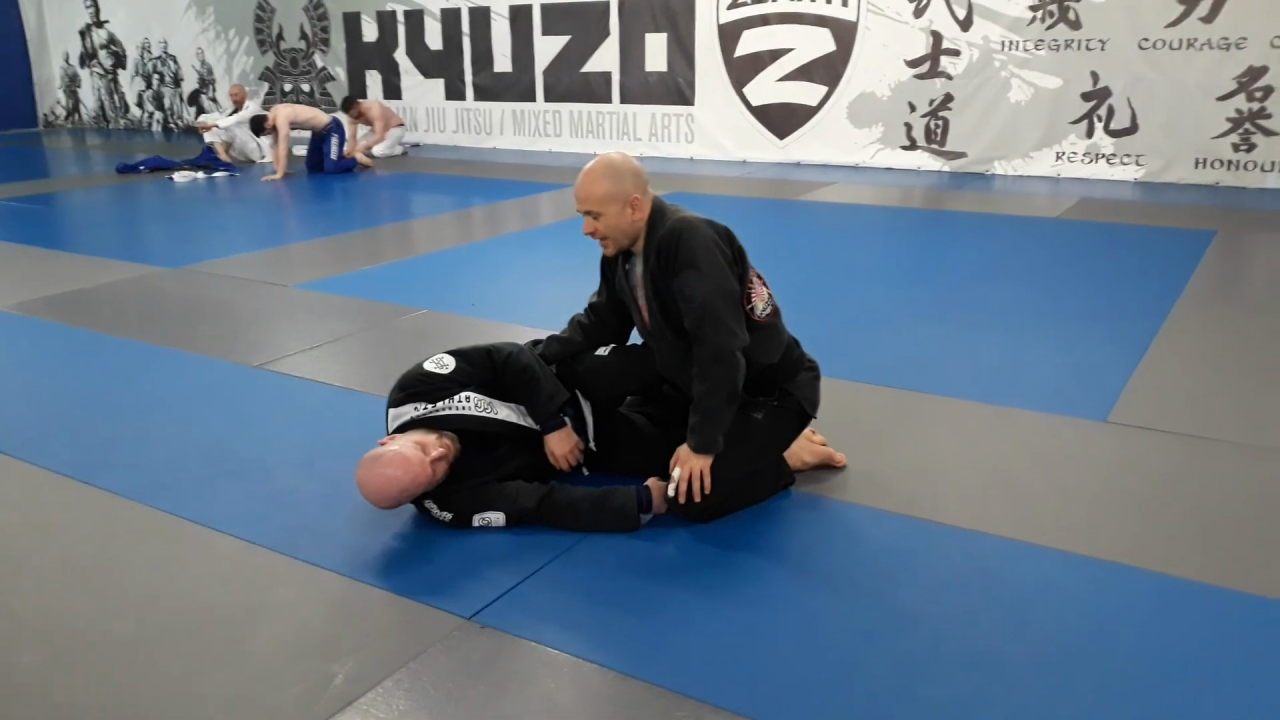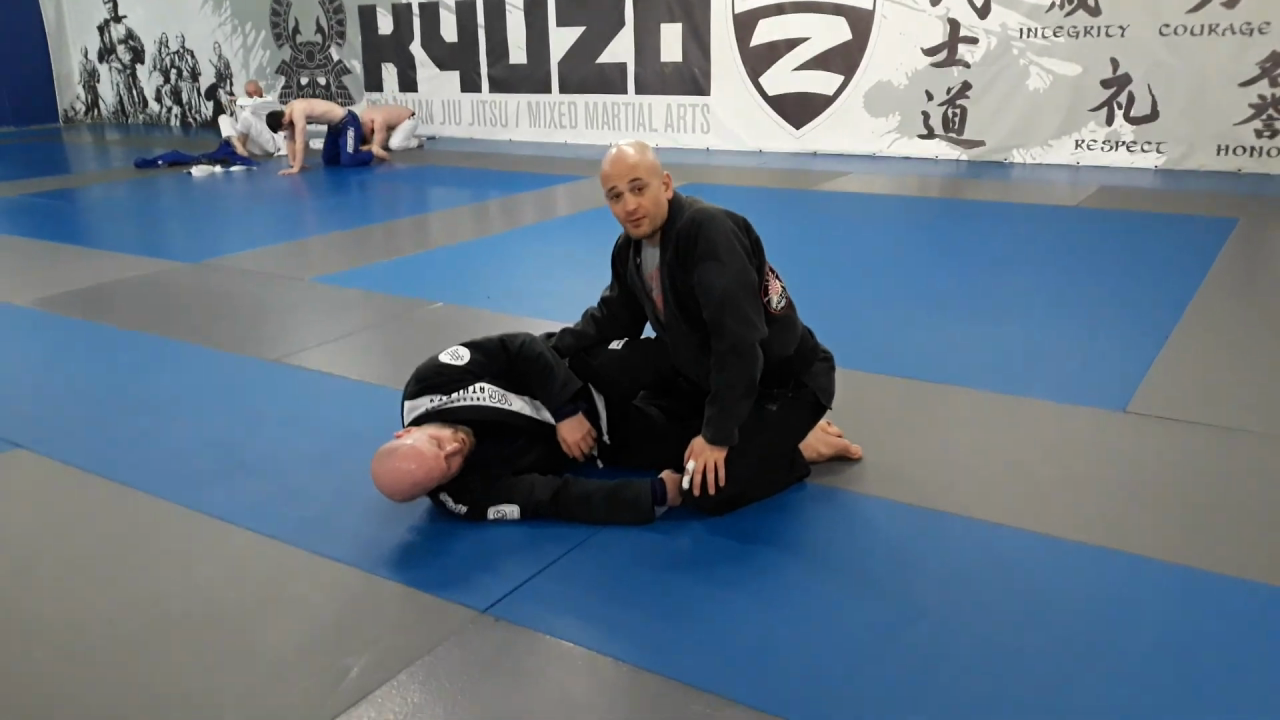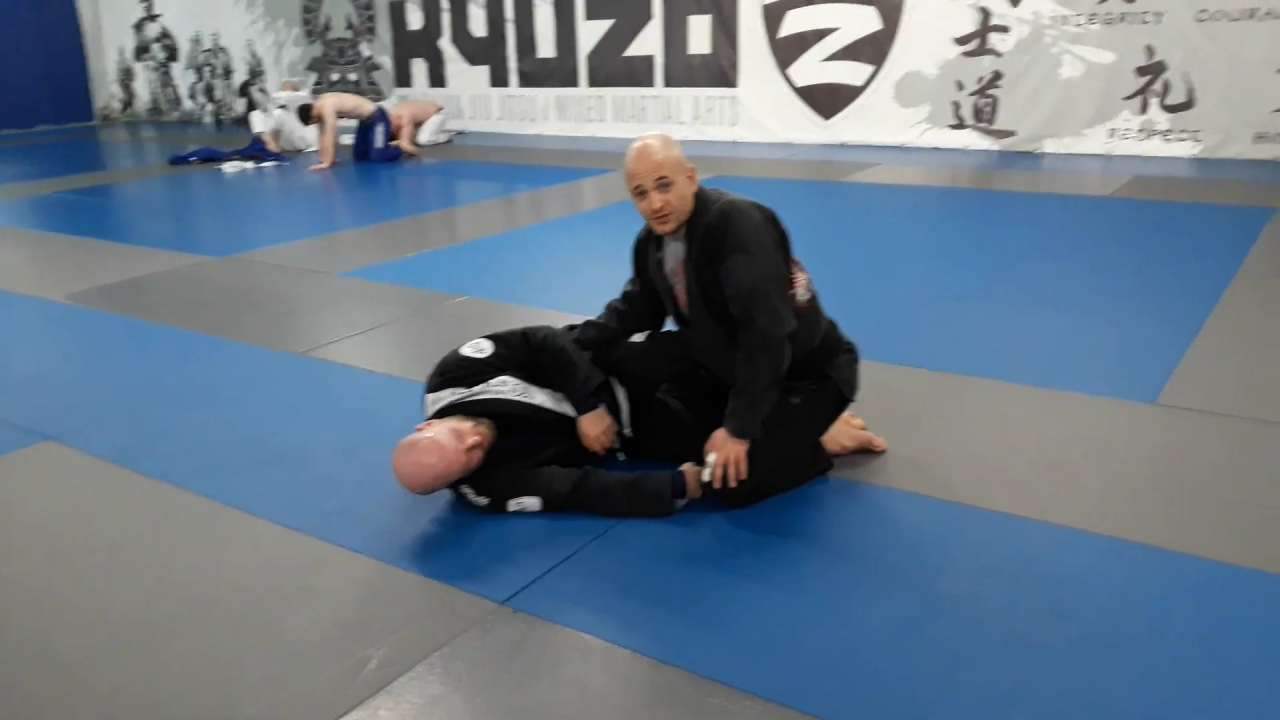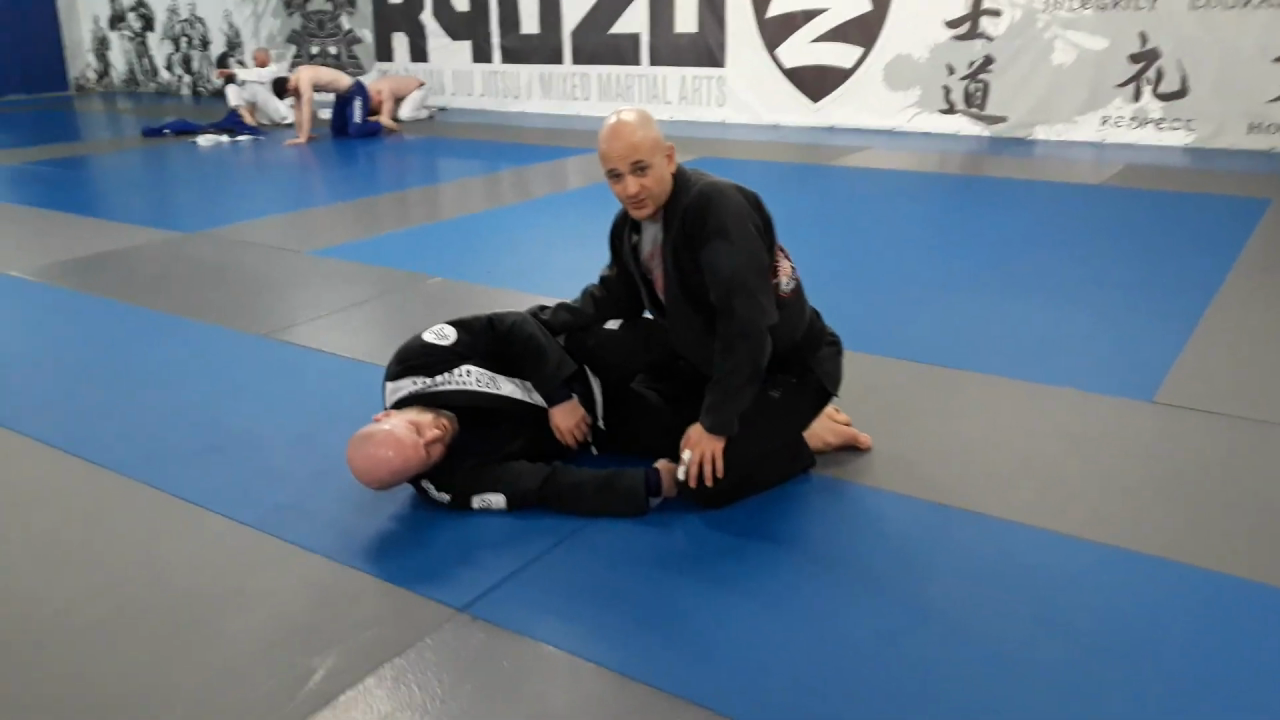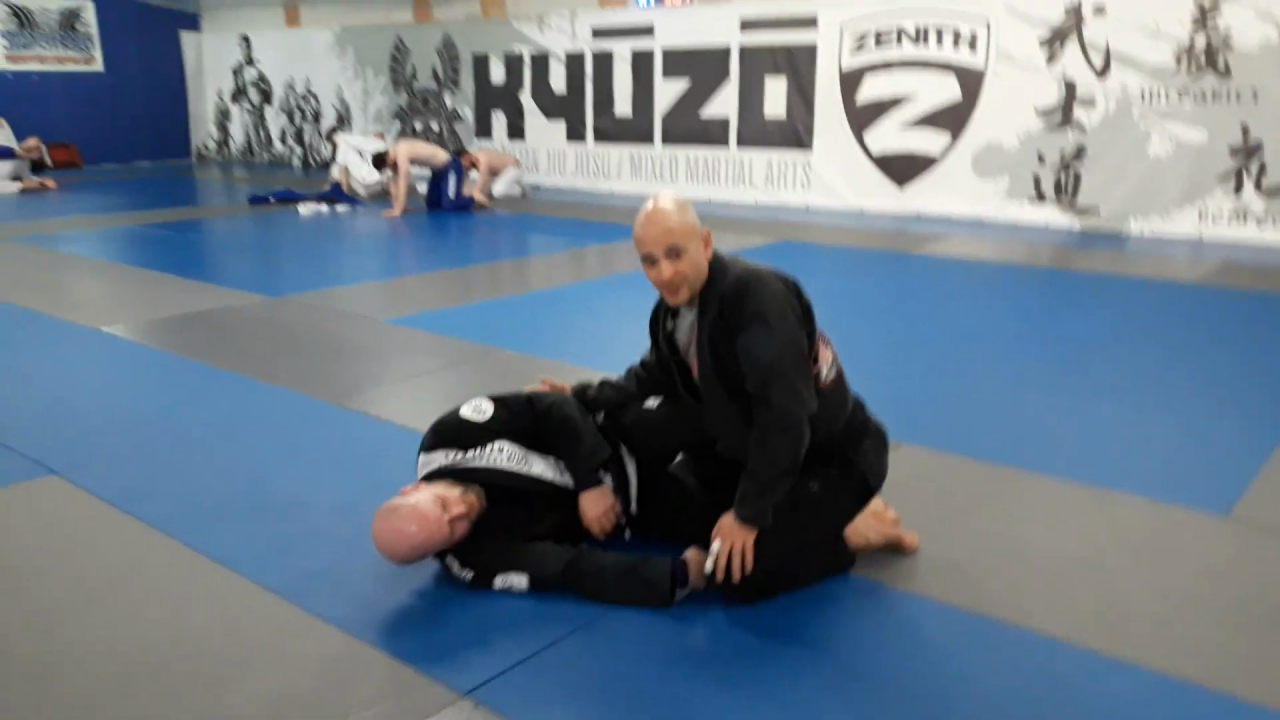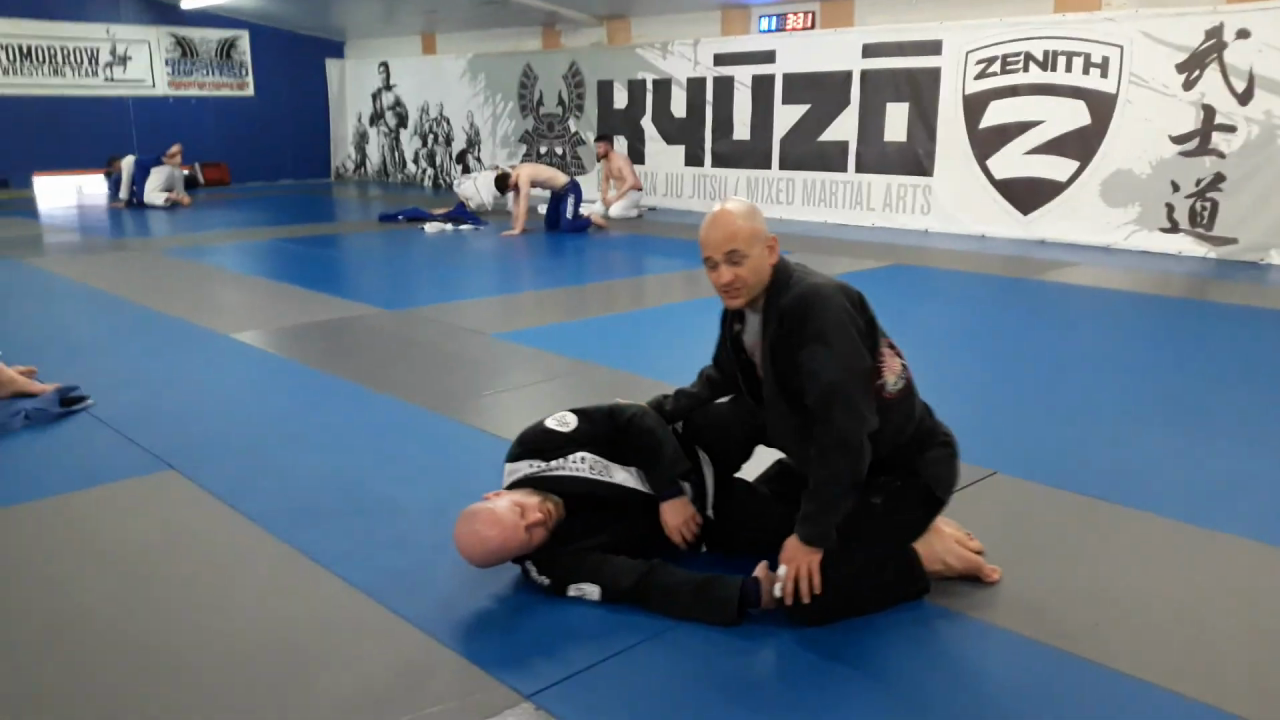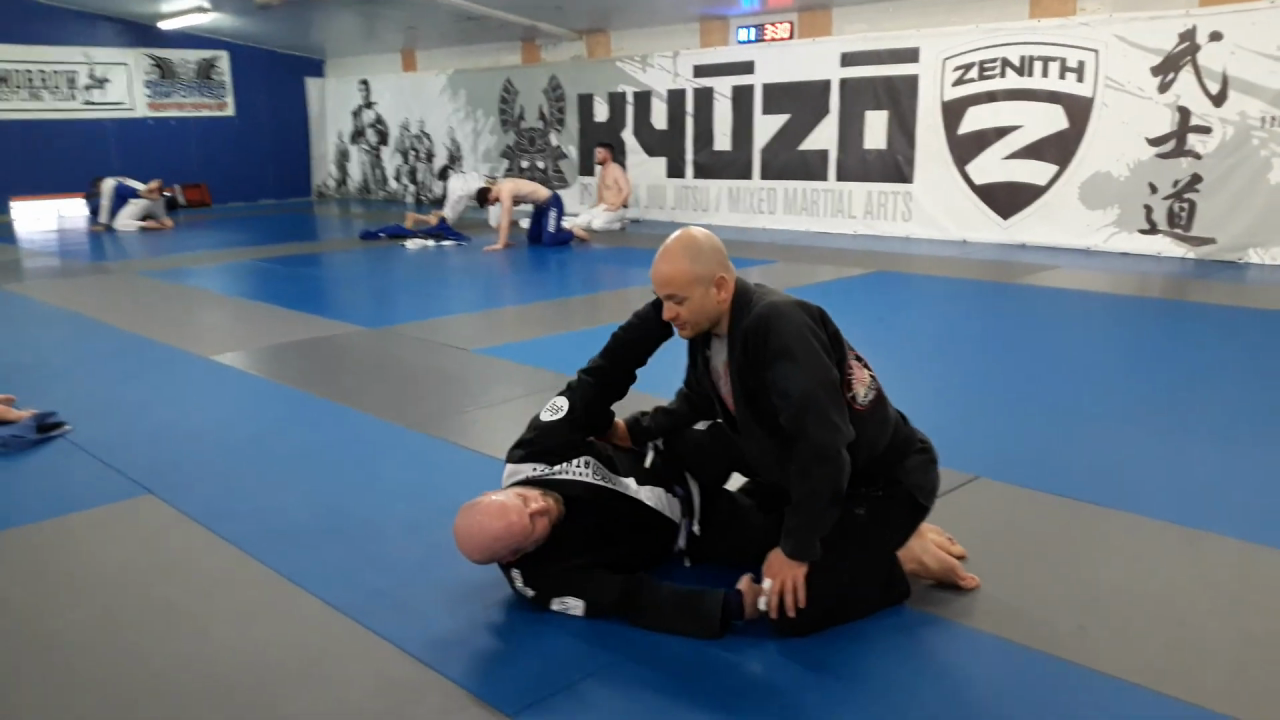
dt=0.7s
person 1, frame 1
left shoulder: (417, 387)
right shoulder: (455, 503)
left elbow: (508, 359)
right elbow: (546, 505)
left wrist: (553, 421)
right wrist: (648, 501)
left hip: (569, 380)
right hip: (590, 442)
person 1, frame 2
left shoulder: (432, 381)
right shoulder: (470, 497)
left elbow: (519, 349)
right elbow: (562, 499)
left wrist: (565, 409)
right wrist: (661, 494)
left hip: (583, 378)
right hip: (603, 438)
person 1, frame 3
left shoulder: (452, 374)
right shoulder: (489, 488)
left elbow: (544, 342)
right elbow: (581, 490)
left wrist: (588, 404)
right wrist: (680, 485)
person 1, frame 4
left shoulder: (415, 361)
right shoulder: (454, 484)
left elbow: (510, 327)
right elbow: (554, 488)
left wrist: (558, 395)
right wrist: (656, 482)
person 1, frame 5
left shoulder: (450, 434)
right shoulder: (480, 561)
left elbow: (548, 409)
right elbow: (577, 571)
left wrist: (590, 481)
right wrist: (684, 573)
person 1, frame 6
left shoulder: (535, 449)
right shoulder: (559, 566)
left elbow: (631, 419)
right elbow: (646, 587)
left wrist: (672, 493)
right wrist: (756, 592)
left hip: (687, 453)
person 1, frame 7
left shoulder: (540, 446)
right shoulder: (549, 578)
left elbow: (606, 372)
right elbow: (635, 600)
left wrist: (668, 307)
right wrist: (737, 605)
left hip: (675, 461)
right hip: (687, 531)
right ankle: (896, 558)
person 2, frame 1
left shoulder: (691, 243)
right shoulder: (620, 251)
left elbow: (720, 350)
right elbow: (601, 322)
left wrist: (702, 442)
right wrist: (537, 355)
left hip: (768, 388)
left knee: (695, 499)
left ankle: (791, 451)
person 2, frame 2
left shoulder: (710, 233)
right shoulder: (630, 246)
left elbow: (738, 341)
right elbow: (614, 316)
left wrist: (717, 435)
right wrist: (552, 350)
left hip: (782, 379)
left knee: (712, 493)
left ankle: (804, 443)
person 2, frame 3
left shoulder: (736, 225)
right shoulder: (652, 239)
left elbow: (765, 334)
right elbow: (636, 310)
left wrist: (739, 427)
right wrist: (573, 342)
left hip: (805, 370)
right hip: (726, 360)
left knee: (735, 483)
left ankle: (825, 435)
person 2, frame 4
left shoulder: (718, 208)
right shoulder: (630, 222)
left elbow: (747, 325)
right elbow: (615, 297)
left wrist: (716, 422)
right wrist: (541, 321)
left hip: (787, 362)
right hip: (707, 352)
left knee: (711, 483)
left ankle: (808, 433)
person 2, frame 5
left shoulder: (755, 295)
right shoulder: (672, 309)
left elbow: (783, 416)
right elbow: (657, 375)
left wrist: (748, 513)
right wrist: (582, 398)
left hip: (832, 456)
right hip: (752, 448)
left knee: (741, 576)
left ankle: (854, 530)
person 2, frame 6
left shoulder: (816, 305)
right shoulder: (741, 307)
left elbow: (843, 430)
right elbow: (722, 377)
left wrist: (813, 535)
right wrist: (660, 411)
left hip: (904, 466)
right hip: (835, 463)
left knee: (811, 597)
left ankle: (929, 554)
right ankle: (892, 528)
person 2, frame 7
left shoulder: (779, 326)
right shoulder: (707, 327)
left elbow: (821, 445)
right elbow: (698, 399)
left wrist: (797, 548)
right wrist: (636, 430)
left hip: (884, 480)
right hip: (807, 475)
left knee: (795, 609)
left ankle: (904, 560)
